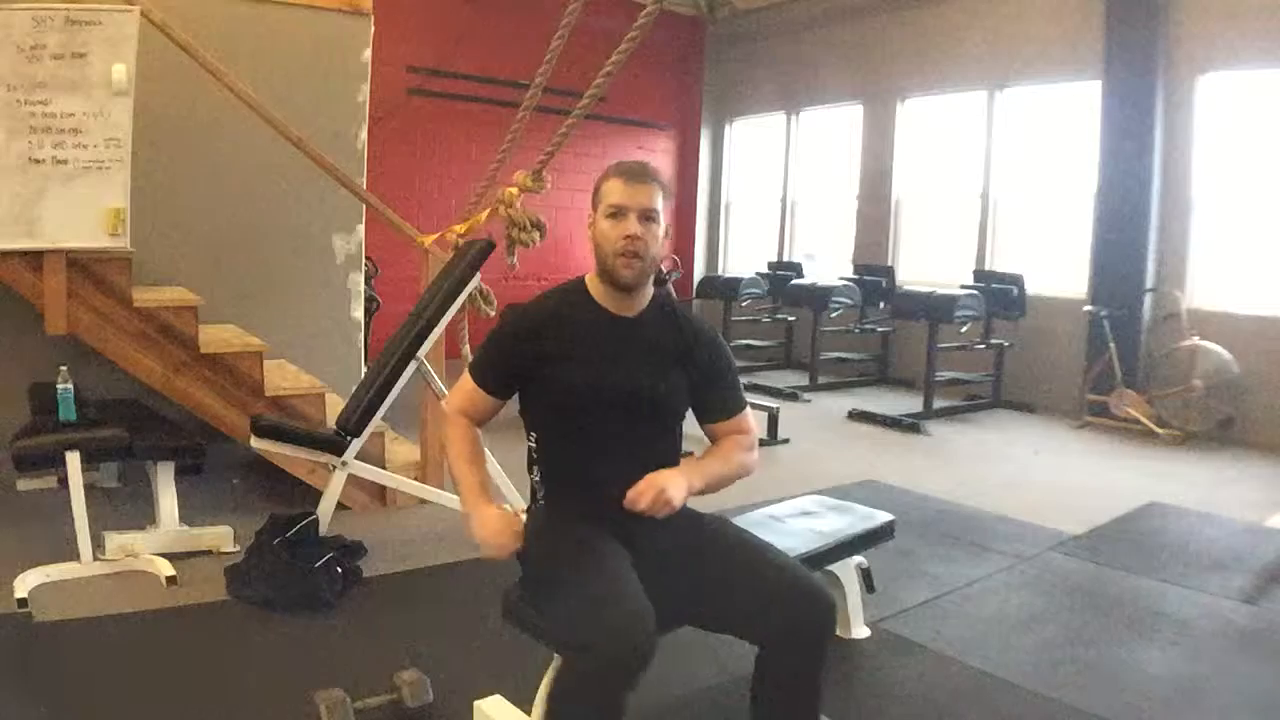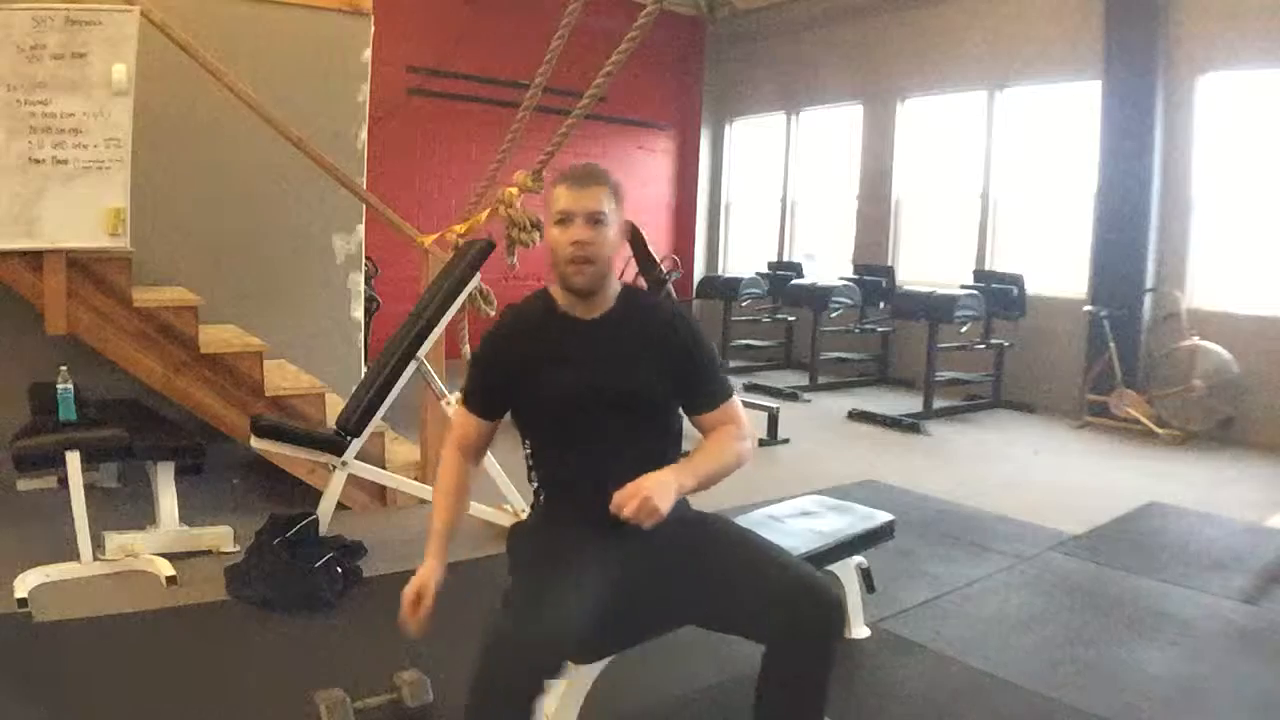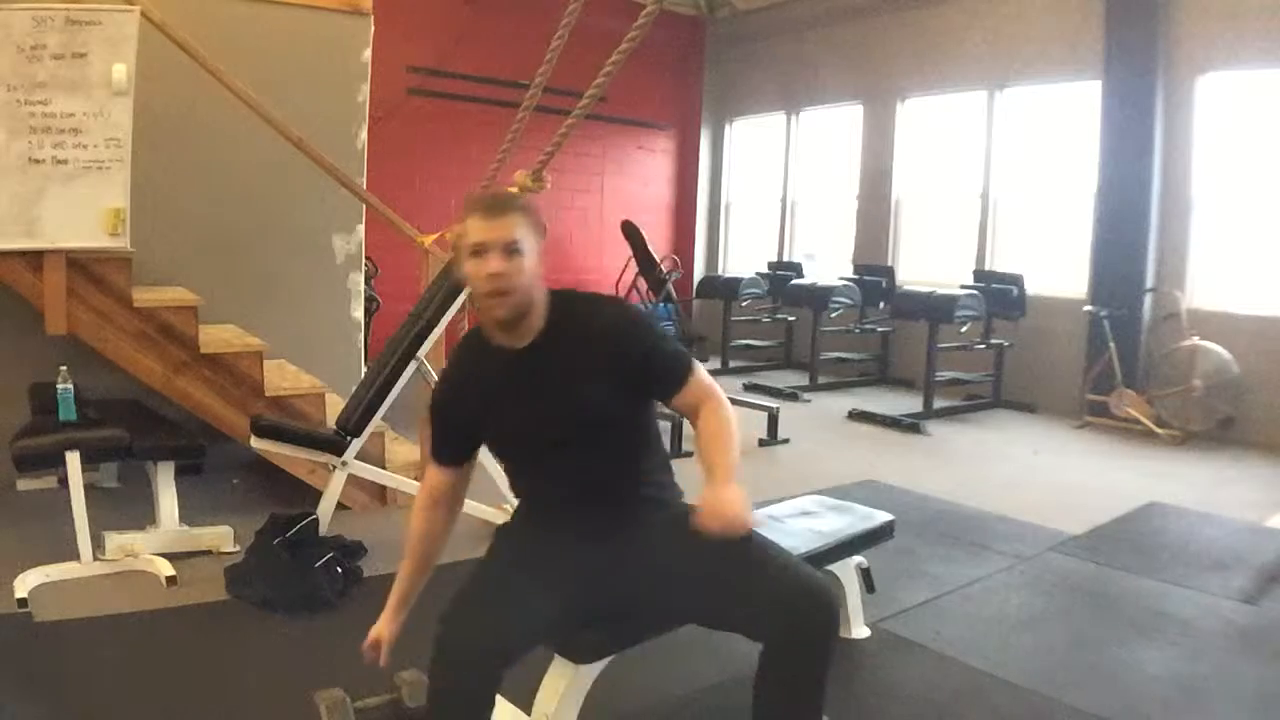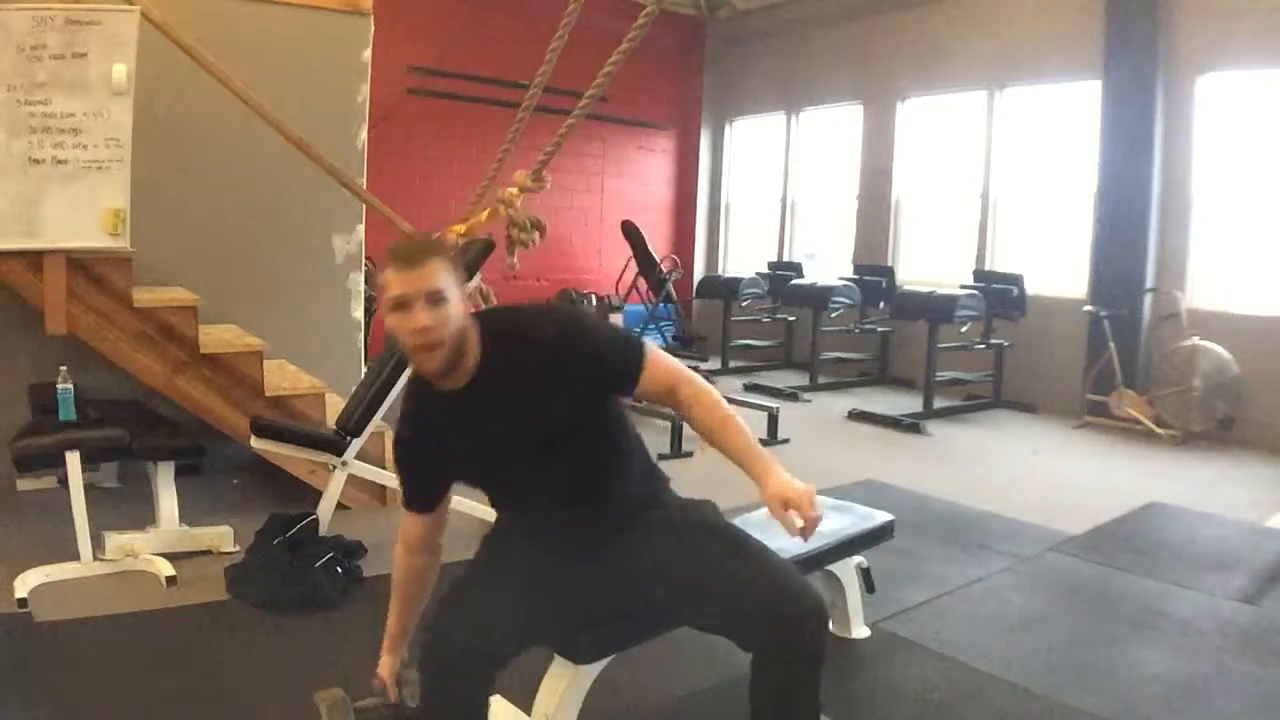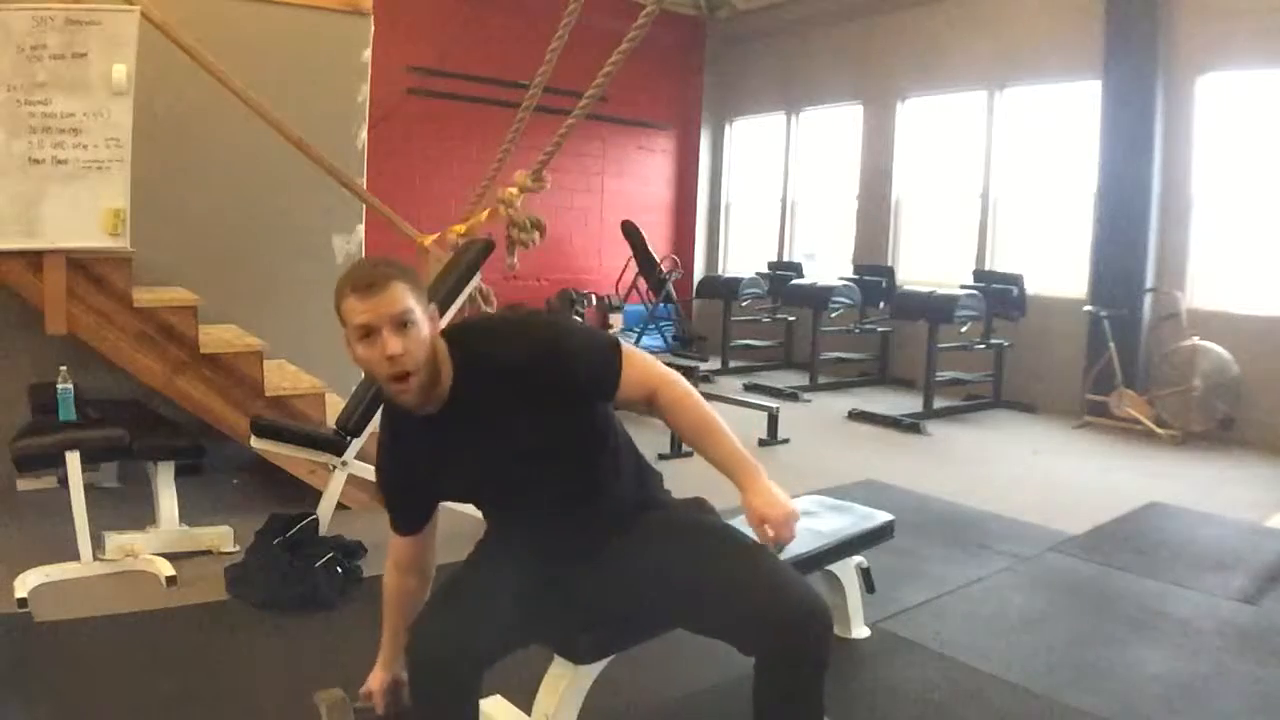
dt=0.2s
person 1, frame 1
left shoulder: (690, 338)
right shoulder: (536, 324)
left elbow: (742, 443)
right elbow: (459, 415)
left wrist: (687, 476)
right wrist: (480, 508)
left hip: (662, 523)
right hip: (568, 528)
left knee: (807, 608)
right knee: (623, 632)
person 1, frame 2
left shoulder: (668, 327)
right shoulder: (514, 337)
left elbow: (734, 433)
right elbow: (463, 446)
left wrist: (674, 478)
right wrist: (433, 559)
left hip: (661, 526)
right hip: (567, 531)
left knee: (816, 606)
right knee: (529, 642)
person 1, frame 3
left shoulder: (613, 328)
right shoulder: (464, 379)
left elbow: (707, 401)
right elbow: (439, 496)
left wrist: (724, 482)
right wrist: (396, 607)
left hip: (652, 527)
right hip: (551, 537)
left knee: (809, 605)
right knee: (465, 642)
person 1, frame 4
left shoulder: (551, 337)
right shoulder: (422, 425)
left elbow: (680, 385)
right elbow: (418, 545)
left wrist: (767, 471)
right wrist: (394, 646)
left hip: (641, 522)
right hip: (538, 546)
left knee: (797, 614)
right knee: (452, 647)
person 1, frame 5
left shoulder: (519, 347)
right shoulder: (400, 447)
left elbow: (657, 385)
right elbow: (409, 565)
left wrist: (752, 481)
right wrist: (388, 661)
left hip: (638, 523)
right hip: (532, 552)
left knee: (799, 620)
right knee: (435, 650)
